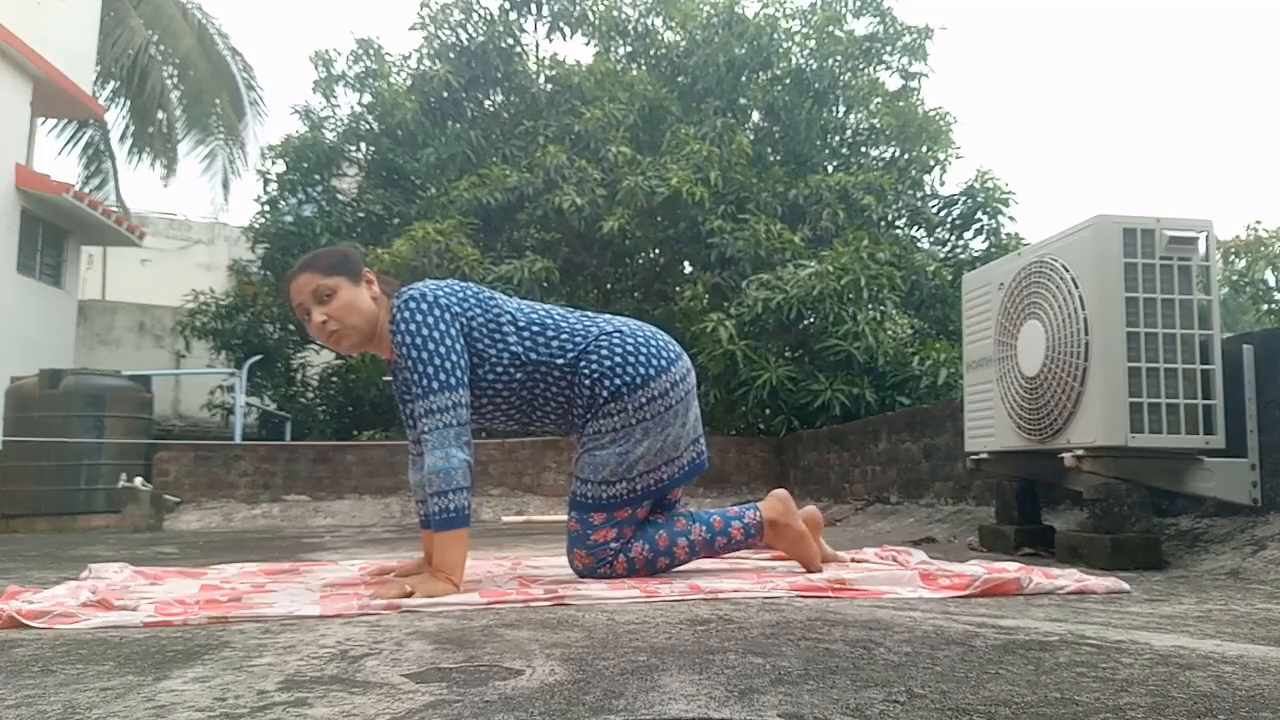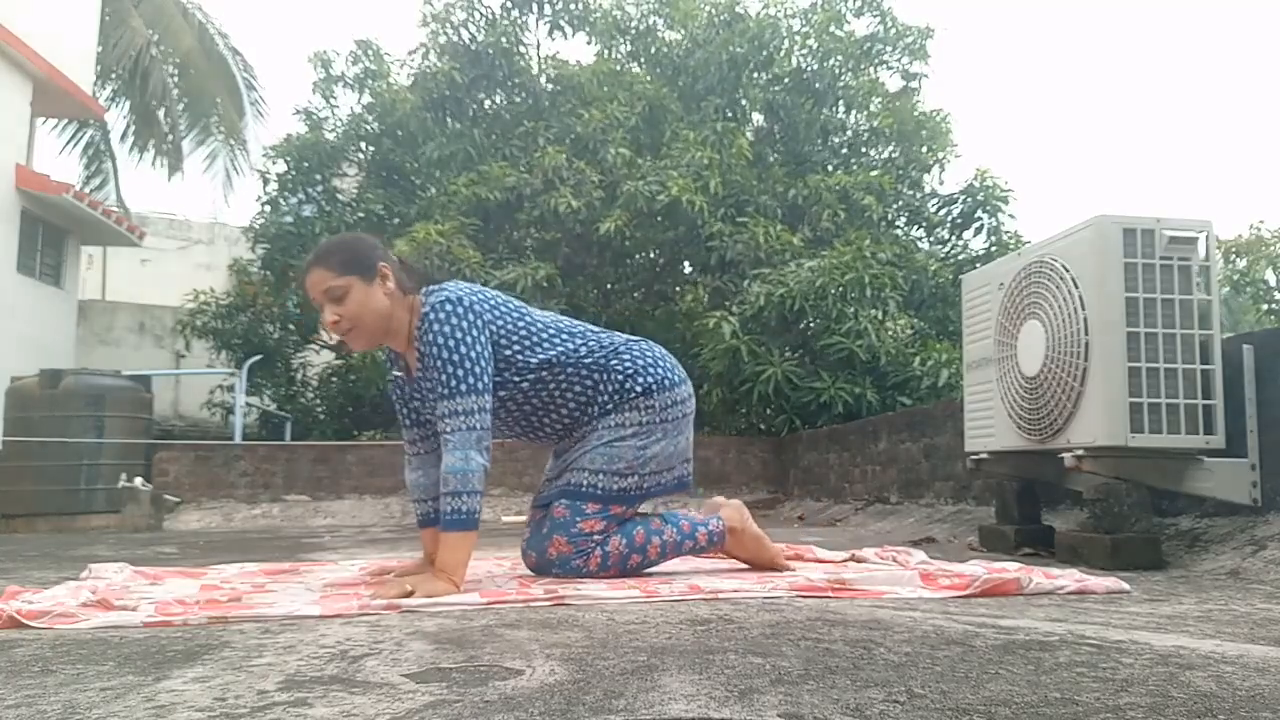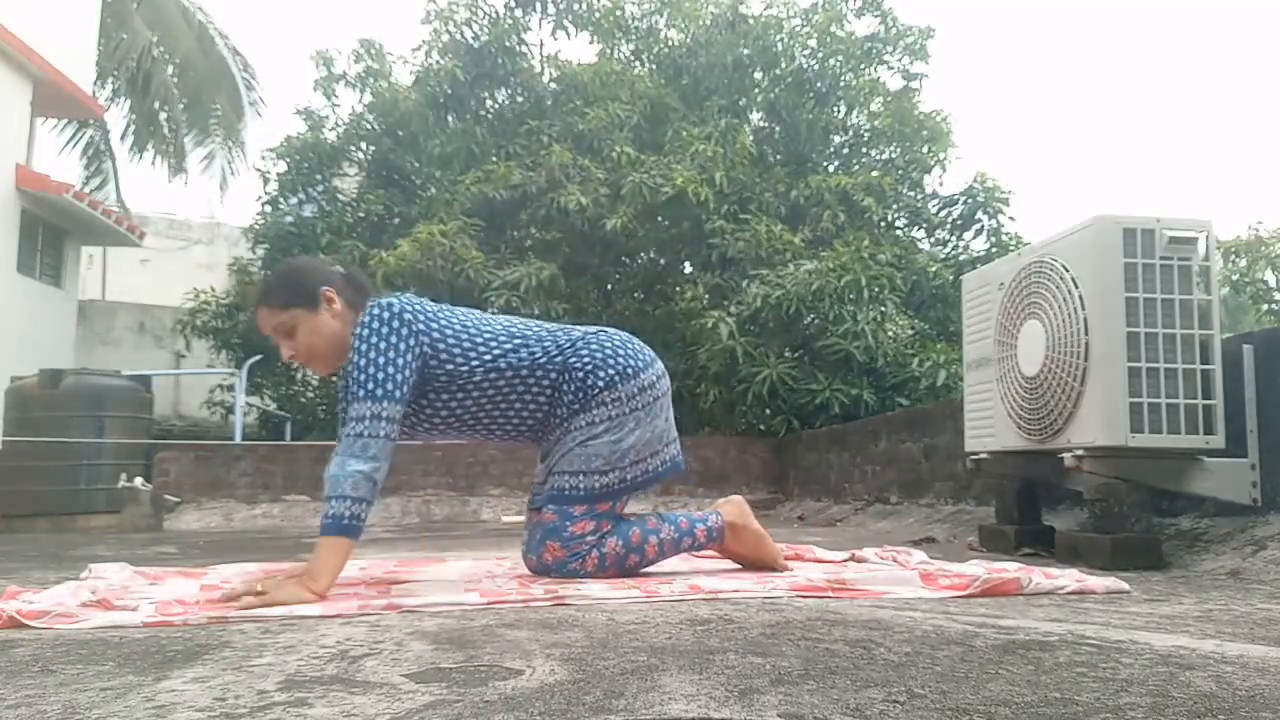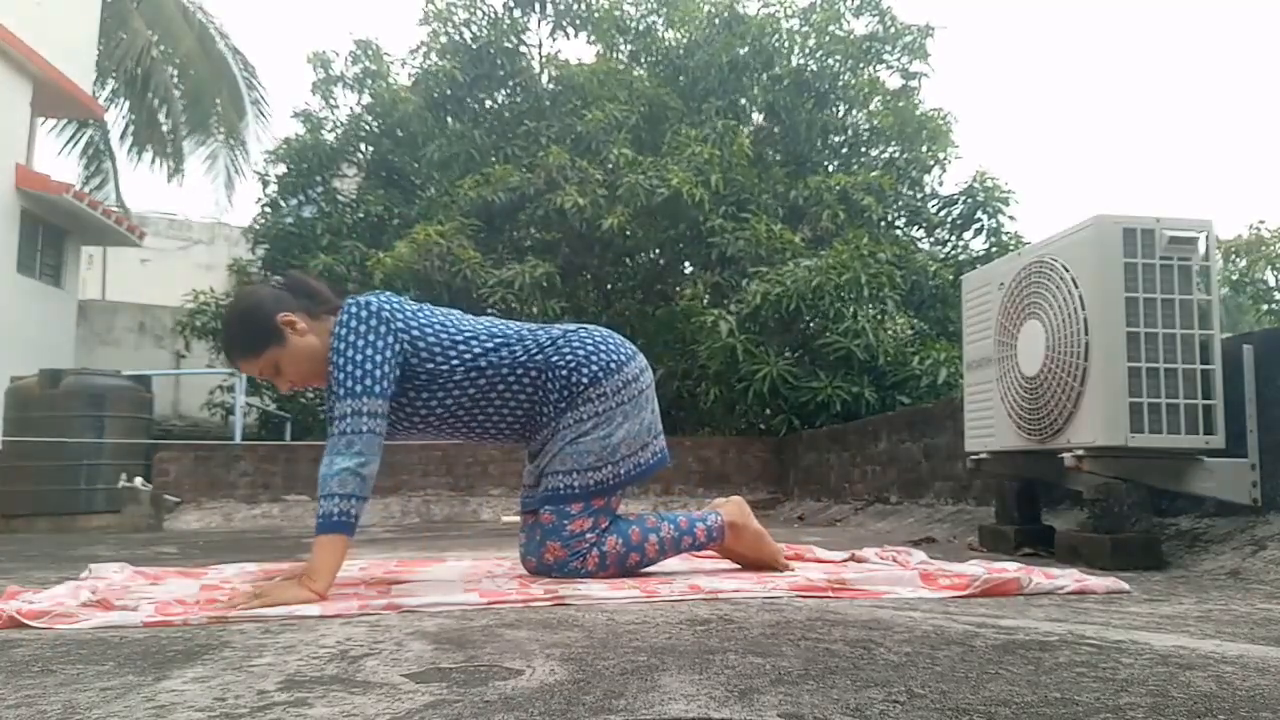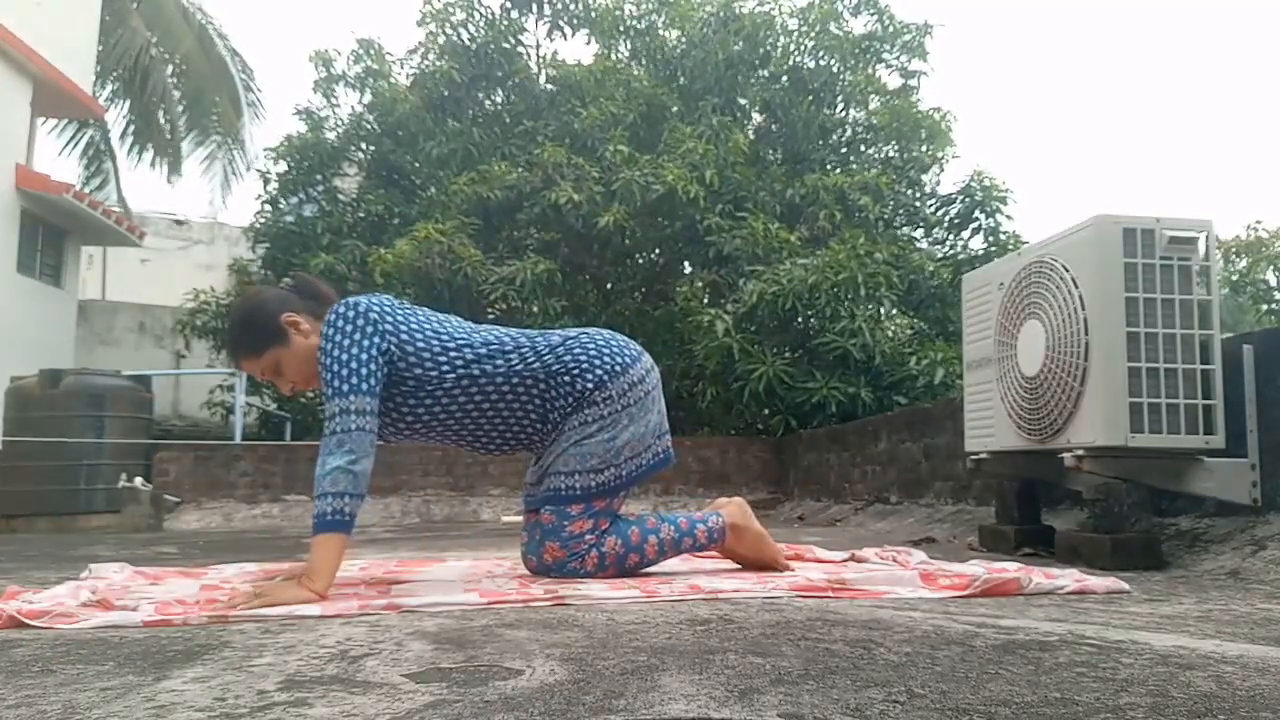
dt=1s
person 1, frame 1
left shoulder: (416, 309)
right shoulder: (402, 359)
left elbow: (447, 439)
right elbow: (424, 453)
left wrist: (446, 575)
right wrist: (431, 558)
left hip: (634, 381)
right hip: (637, 384)
left knee: (596, 554)
right knee: (642, 524)
left ankle: (768, 516)
right ankle: (766, 523)
person 1, frame 2
left shoulder: (448, 311)
right shoulder: (399, 360)
left elbow: (464, 441)
right elbow: (424, 454)
left wrist: (447, 574)
right wrist: (432, 557)
left hip: (645, 395)
right hip: (594, 422)
left knee: (563, 553)
right knee: (542, 551)
left ankle: (724, 529)
right ankle: (705, 521)
person 1, frame 3
left shoulder: (383, 321)
right shoulder: (358, 371)
left elbow: (365, 454)
right elbow: (349, 460)
left wrist: (315, 583)
right wrist: (313, 569)
left hip: (614, 384)
right hip: (585, 404)
left knee: (560, 554)
right knee: (547, 548)
left ankle: (721, 524)
right ankle: (712, 525)
person 1, frame 4
left shoulder: (361, 320)
right shoulder: (346, 369)
left elbow: (355, 452)
right elbow: (343, 457)
left wrist: (314, 583)
right wrist: (312, 567)
left hip: (598, 377)
right hip: (568, 403)
left knee: (560, 555)
right knee: (542, 554)
left ankle: (722, 525)
right ankle: (711, 521)
person 1, frame 5
left shoulder: (351, 322)
right shoulder: (361, 352)
left elbow: (347, 451)
right elbow: (347, 453)
left wrist: (314, 582)
right wrist: (314, 564)
left hip: (604, 380)
right hip: (583, 395)
left knee: (561, 556)
right knee: (543, 553)
left ankle: (725, 525)
right ankle: (714, 519)
